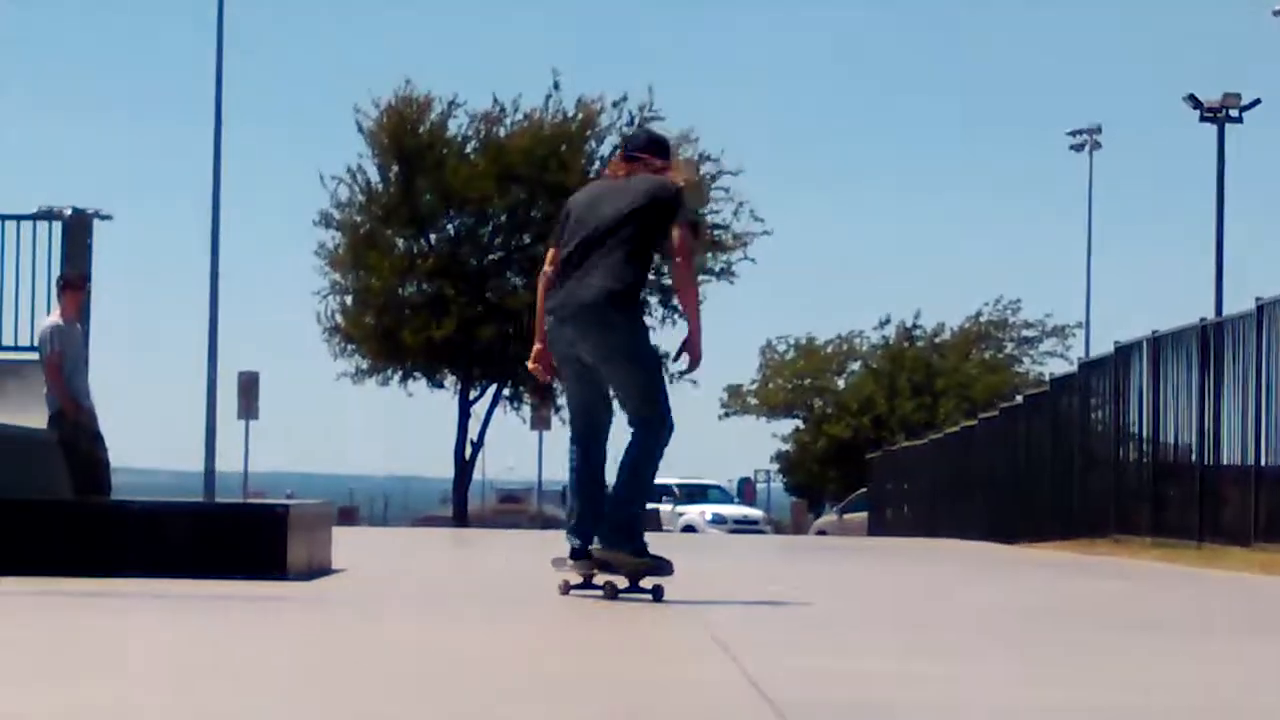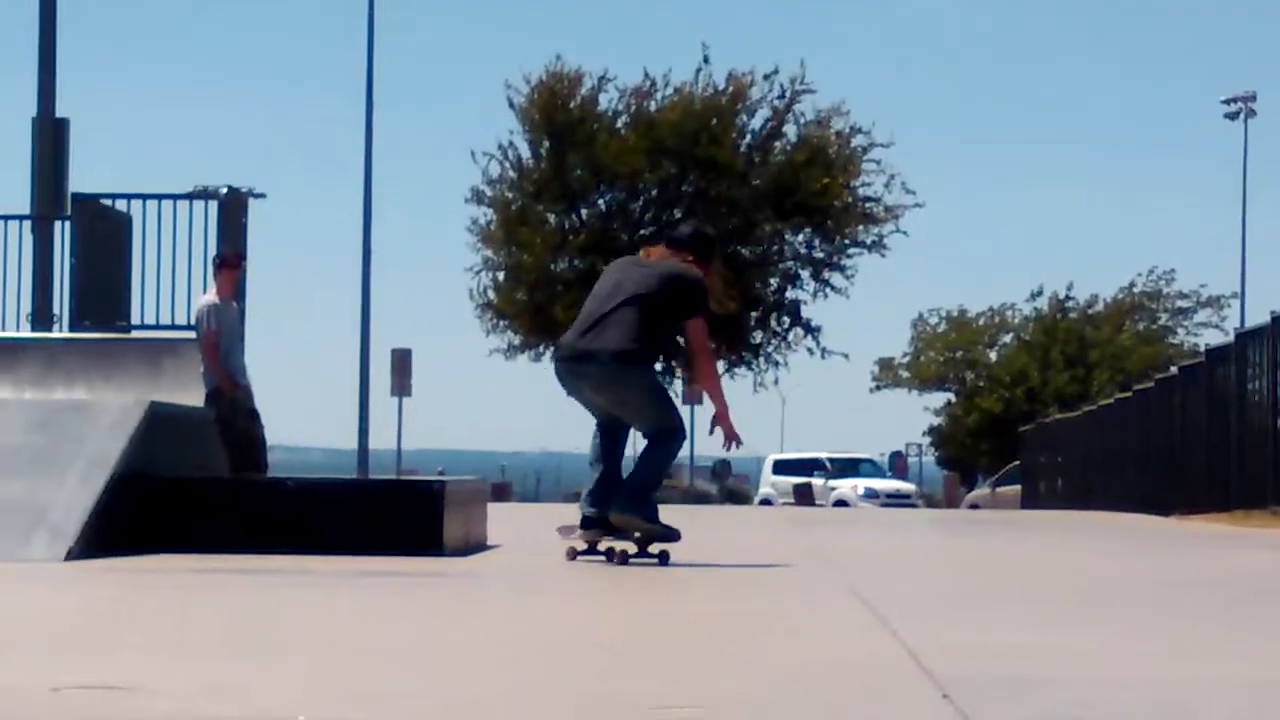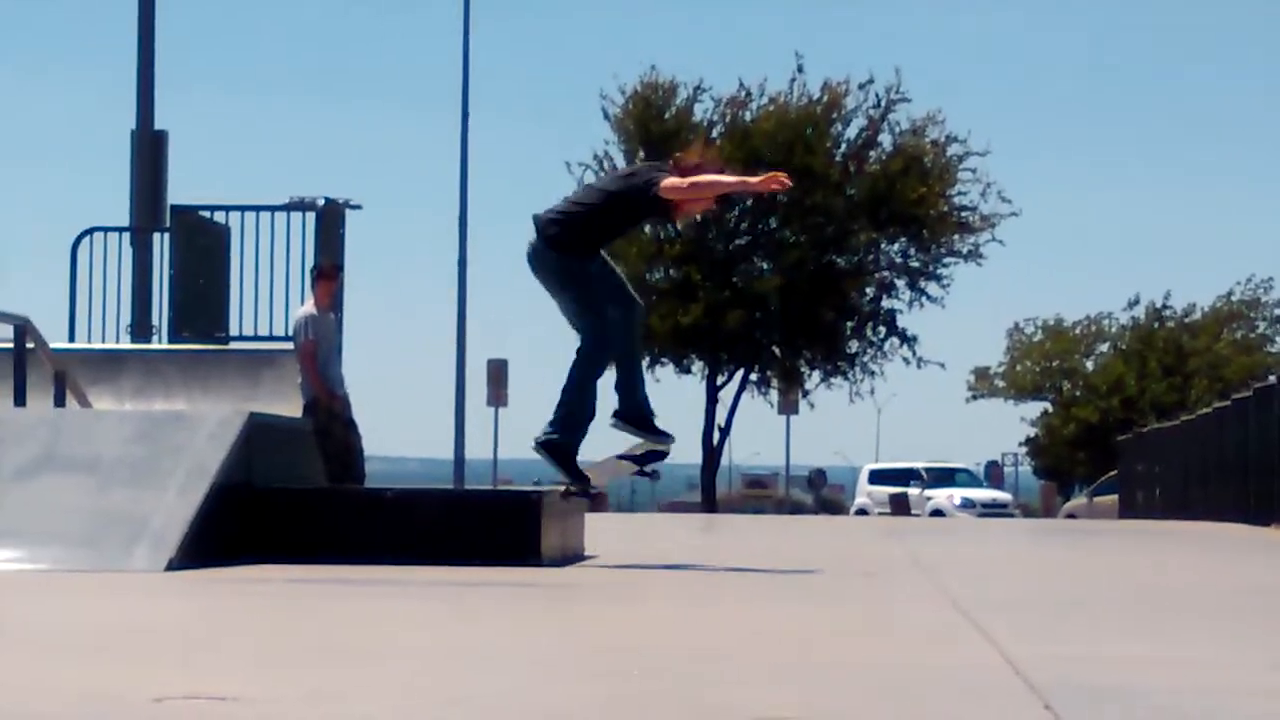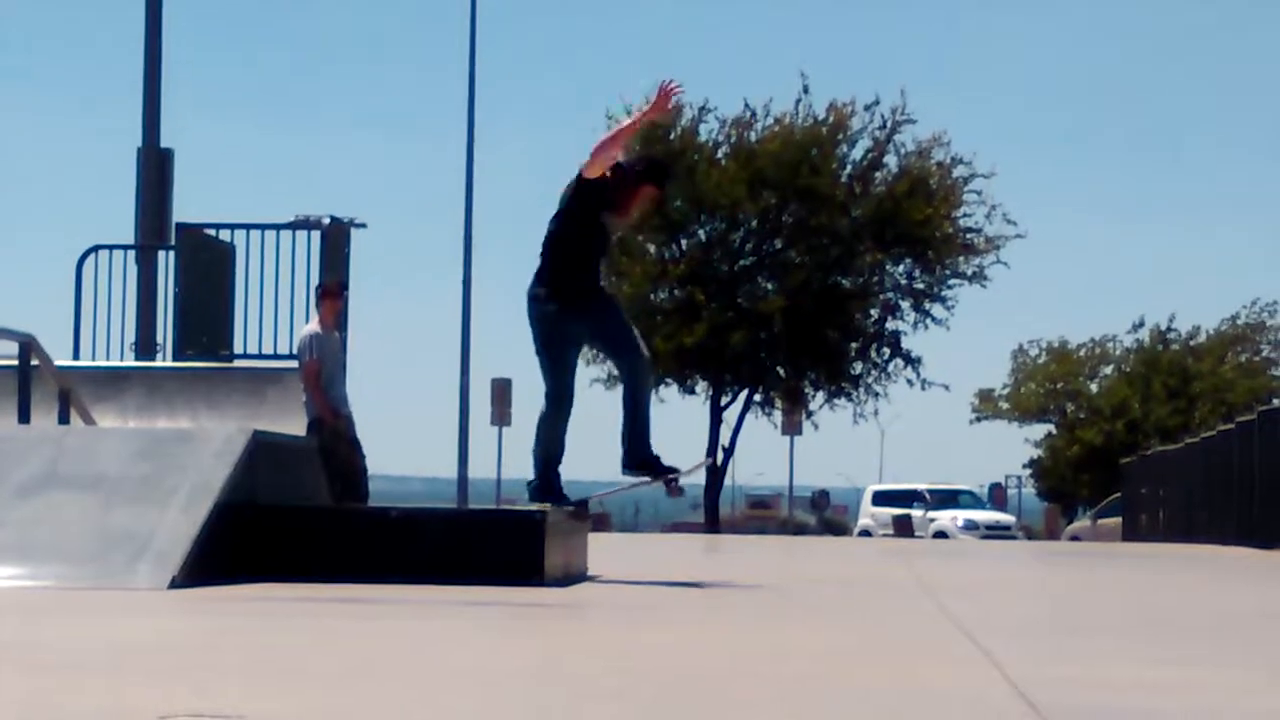
dt=0.5s
person 1, frame 1
left shoulder: (584, 194)
right shoulder: (666, 190)
left elbow: (549, 270)
right elbow: (681, 260)
left wrist: (542, 341)
right wrist: (694, 332)
left hip: (560, 318)
right hip: (609, 315)
left knee: (587, 432)
right knee: (653, 425)
left ankle: (582, 542)
right ankle: (619, 536)
person 1, frame 2
left shoulder: (620, 266)
right shoulder: (688, 279)
right elbow: (701, 356)
right wrist: (723, 415)
left hip: (568, 364)
right hip: (620, 366)
left knee: (612, 423)
right knee: (668, 434)
left ankle: (596, 511)
right ankle: (632, 504)
person 1, frame 3
left shoulder: (653, 172)
right shoulder: (653, 184)
right elbow: (689, 185)
right wrist: (752, 182)
left hip: (578, 248)
right hip: (556, 248)
left knee: (628, 311)
right knee: (601, 339)
left ankle: (634, 412)
right ankle: (559, 440)
person 1, frame 4
left shoulder: (612, 209)
right shoulder: (590, 192)
right elbow: (600, 155)
right wrist: (648, 116)
left hip: (588, 297)
right hip: (553, 306)
left knee: (639, 365)
right knee: (560, 399)
left ankle: (638, 458)
right ankle: (545, 484)
person 2, frame 1
left shoulder: (76, 327)
right shoulder: (52, 328)
right elbow: (52, 374)
left wrist: (87, 408)
right wrist: (71, 410)
left hip: (82, 410)
right hip: (66, 413)
left knee: (98, 467)
right knee: (74, 472)
person 2, frame 2
left shoulder: (232, 305)
right shoulder: (209, 306)
right elbow: (209, 351)
left wrist: (242, 386)
right wrist: (229, 388)
left hip: (239, 389)
right hip: (222, 392)
left knee: (254, 445)
right knee: (230, 450)
person 2, frame 3
left shoulder: (330, 316)
right shoulder: (307, 317)
right elbow: (307, 362)
left wrist: (341, 396)
right wrist: (327, 399)
left hip: (337, 399)
right hip: (320, 402)
left knee: (352, 456)
right knee: (330, 460)
person 2, frame 4
left shoulder: (335, 335)
right shoulder: (312, 335)
right elbow: (311, 381)
left wrist: (344, 416)
right wrist: (331, 419)
left hip: (341, 419)
right hip: (324, 421)
left knee: (356, 475)
right knee: (332, 479)
